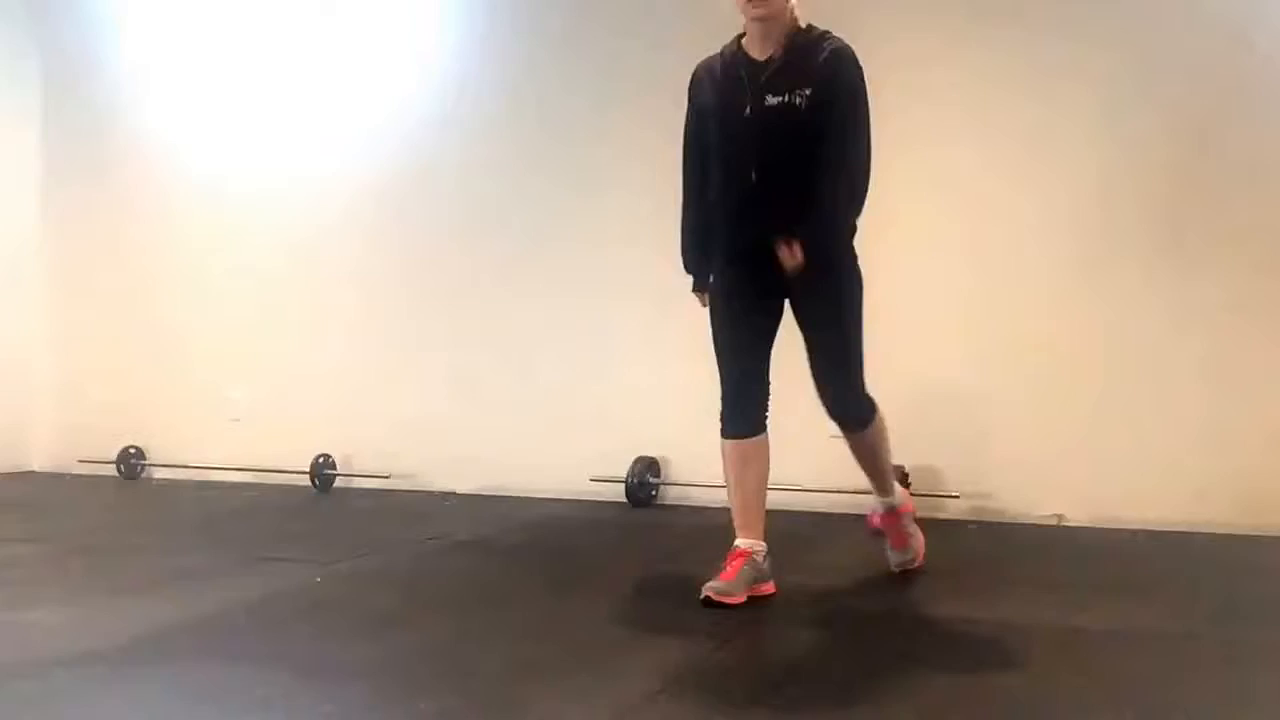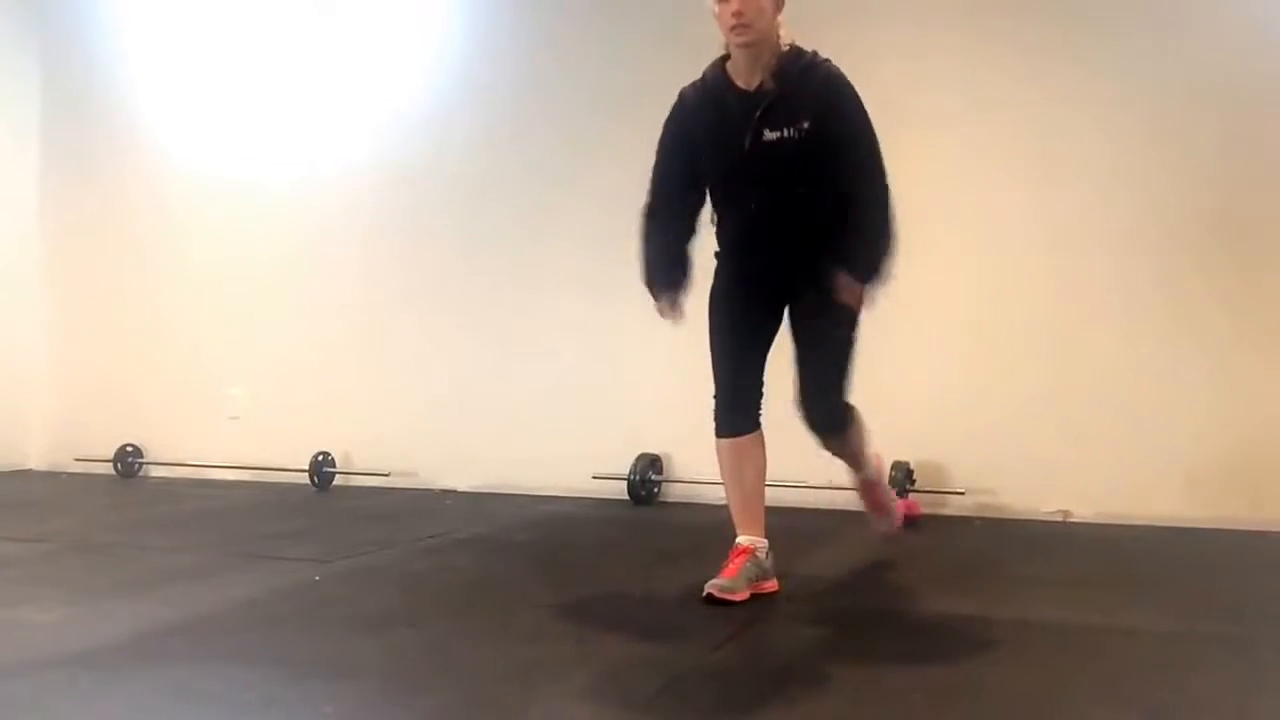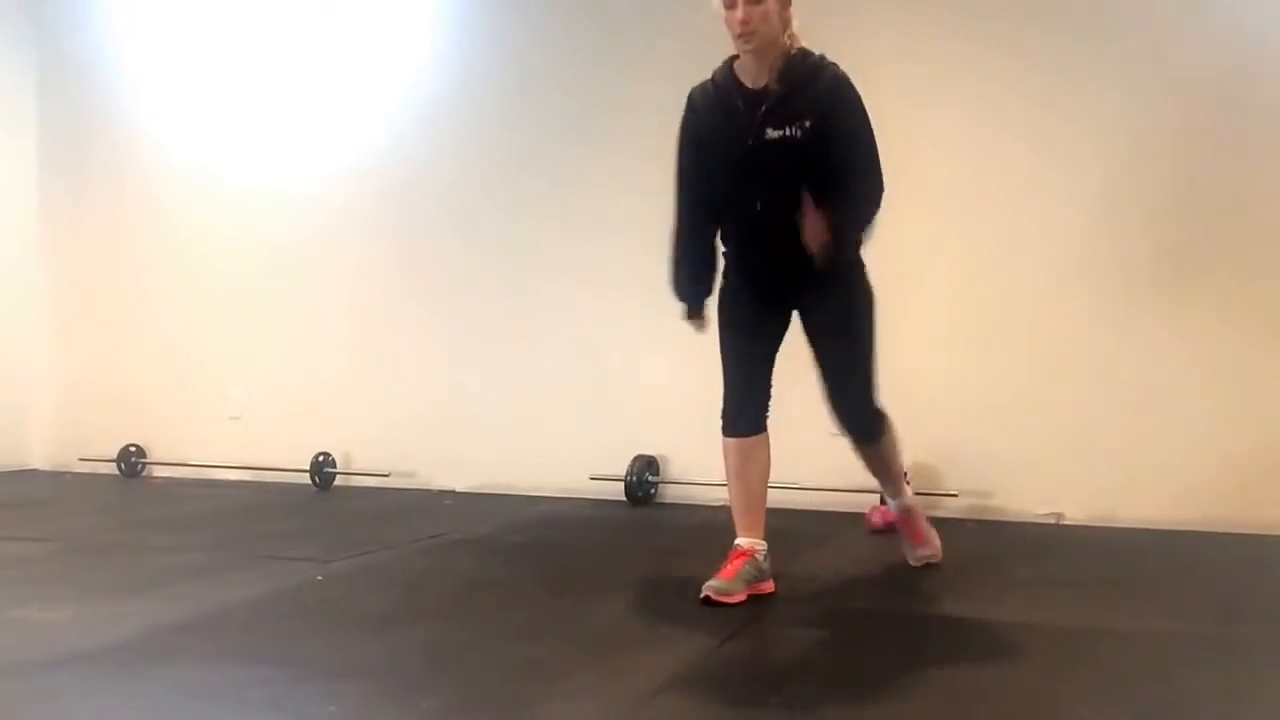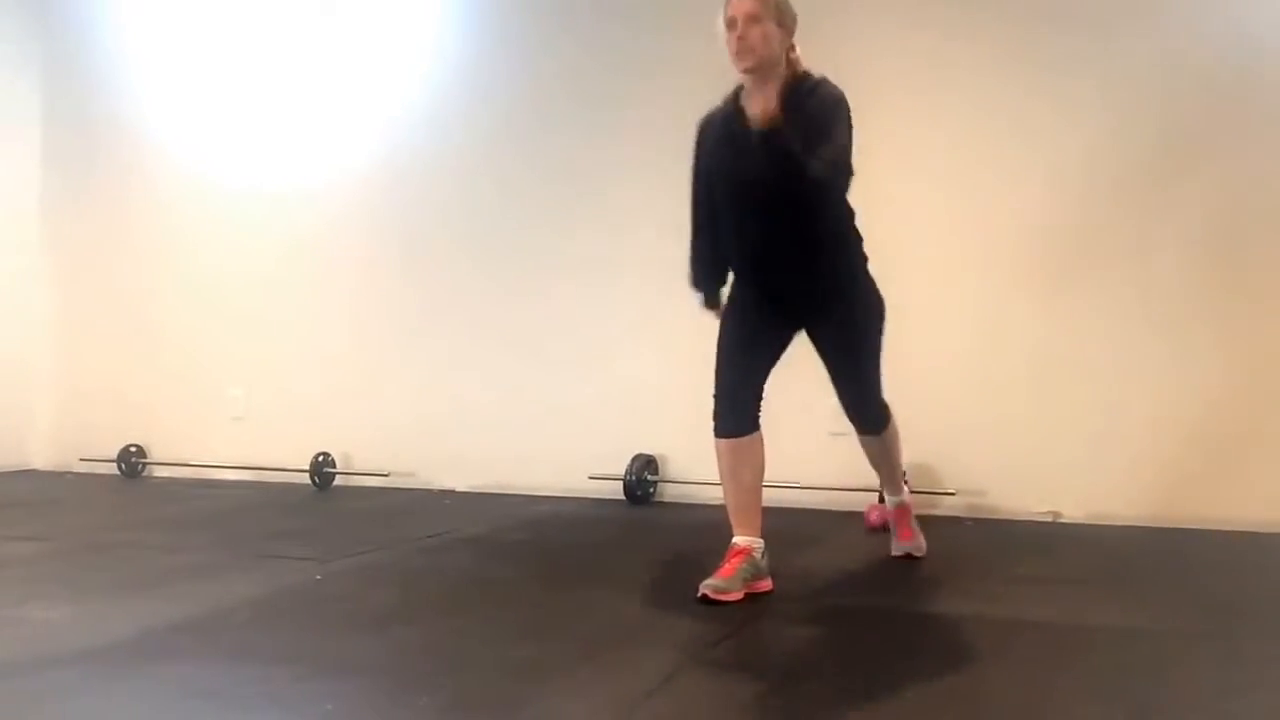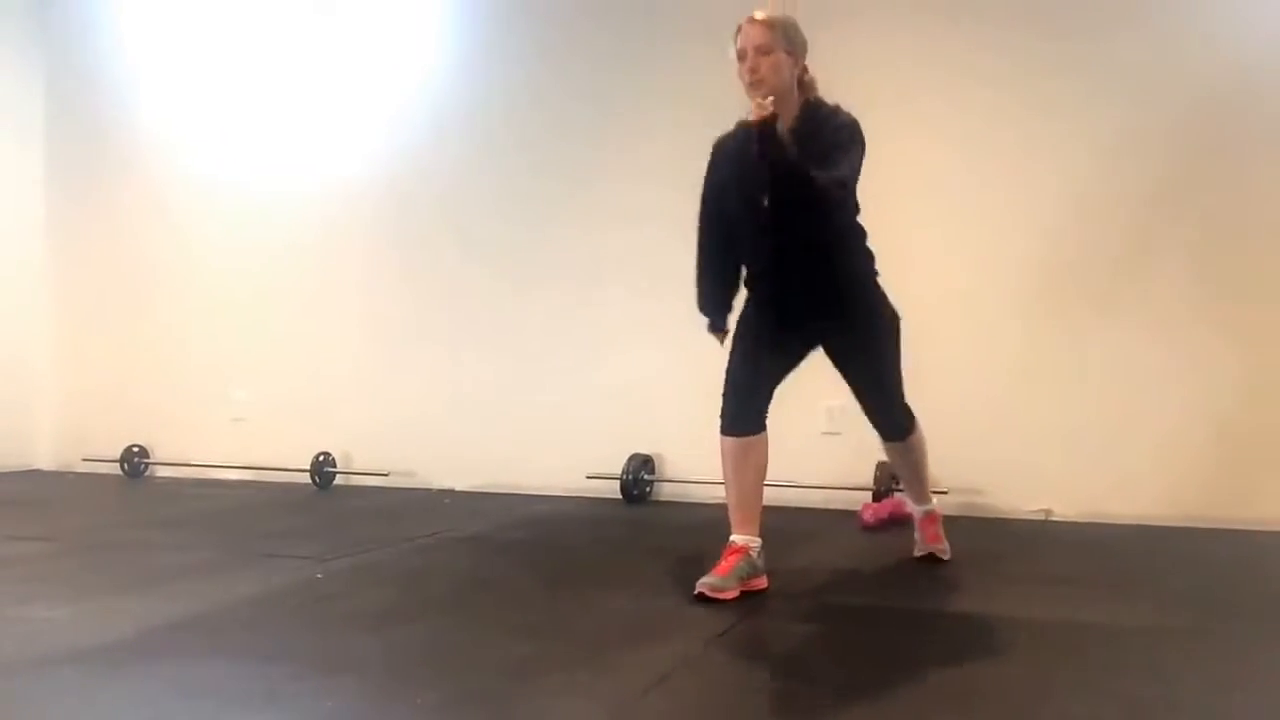
dt=1s
person 1, frame 1
left shoulder: (830, 62)
right shoulder: (710, 78)
left elbow: (850, 166)
right elbow: (697, 181)
left wrist: (810, 239)
right wrist: (698, 267)
left hip: (821, 260)
right hip: (738, 264)
left knee: (843, 394)
right knee: (740, 402)
left ankle: (892, 504)
right ankle: (750, 556)
person 1, frame 2
left shoulder: (820, 84)
right shoulder: (697, 103)
left elbow: (865, 180)
right elbow: (672, 198)
left wrist: (863, 265)
right wrist: (665, 277)
left hip: (822, 267)
right hip: (742, 271)
left knee: (821, 404)
right knee: (733, 403)
left ankle: (871, 479)
right ankle: (752, 554)
person 1, frame 3
left shoulder: (823, 86)
right shoulder: (706, 103)
left elbow: (866, 182)
right elbow: (694, 204)
left wrist: (837, 229)
right wrist: (692, 288)
left hip: (827, 274)
right hip: (748, 277)
left knee: (853, 407)
right knee: (741, 404)
left ankle: (905, 506)
right ankle: (750, 556)
person 1, frame 4
left shoulder: (821, 103)
right shoulder: (717, 127)
left elbow: (824, 181)
right elbow: (708, 214)
left wrist: (774, 131)
right wrist: (709, 285)
left hip: (835, 284)
right hip: (758, 289)
left knee: (864, 406)
right knee: (733, 400)
left ankle: (899, 506)
right ankle: (748, 554)
person 1, frame 5
left shoulder: (835, 130)
right shoulder: (729, 152)
left elbow: (832, 199)
right elbow: (717, 234)
left wrist: (775, 144)
right wrist: (716, 309)
left hip: (848, 300)
right hip: (774, 305)
left knee: (888, 413)
right knee: (741, 402)
left ankle: (925, 512)
right ankle: (745, 552)
